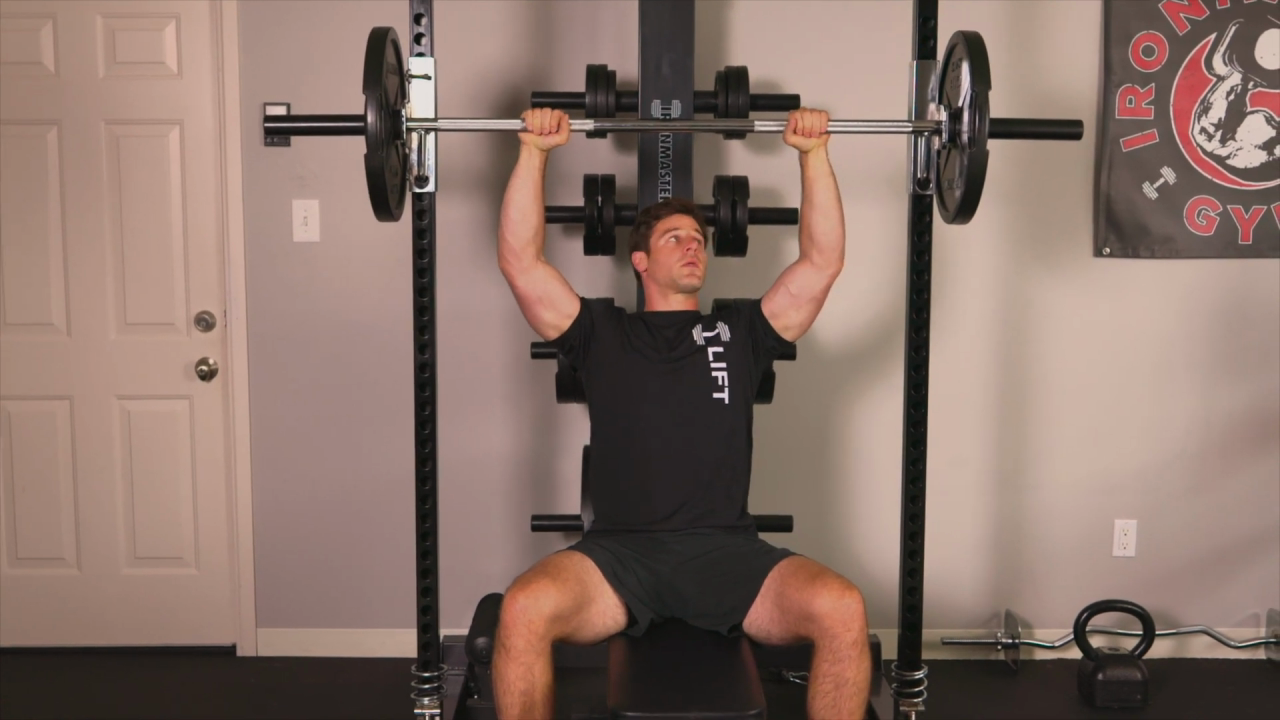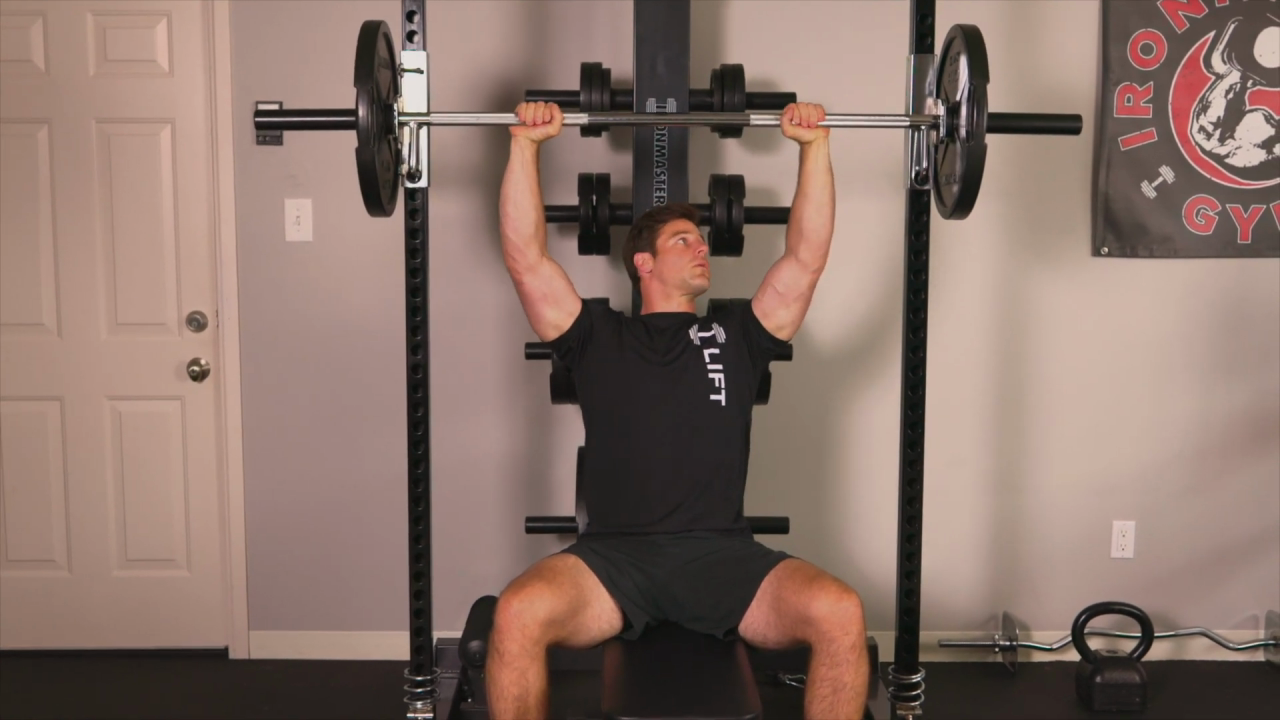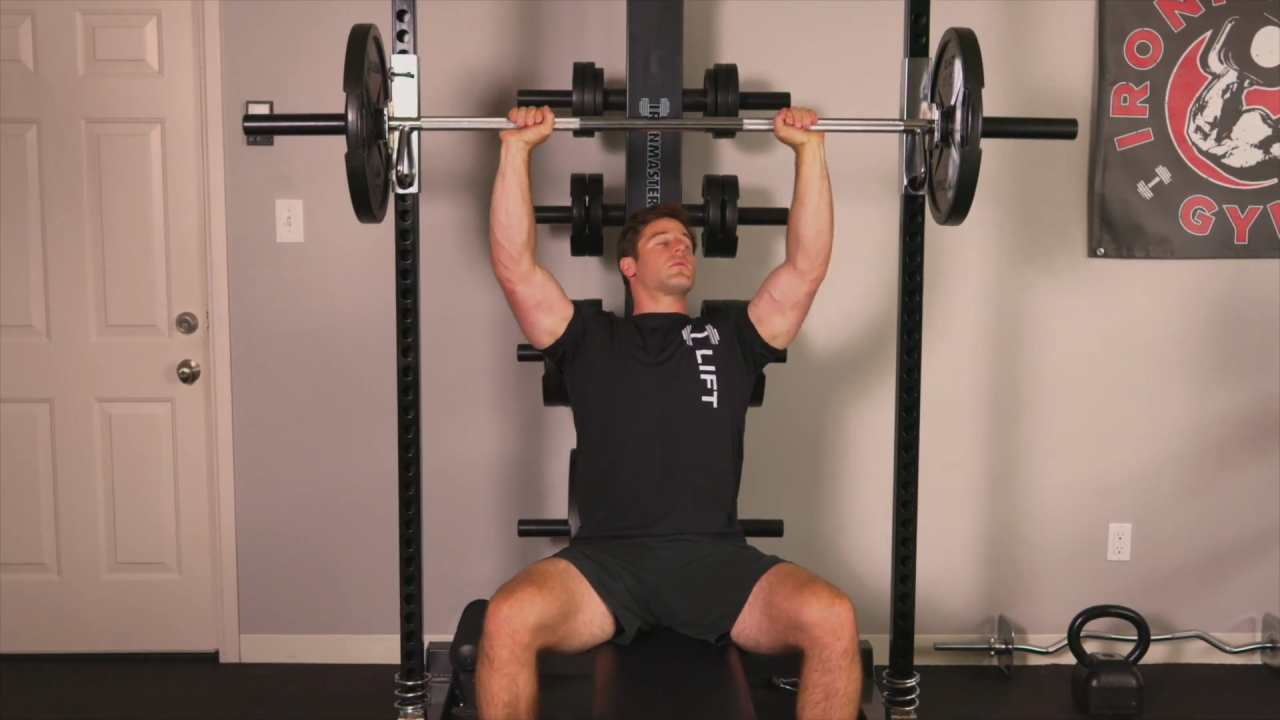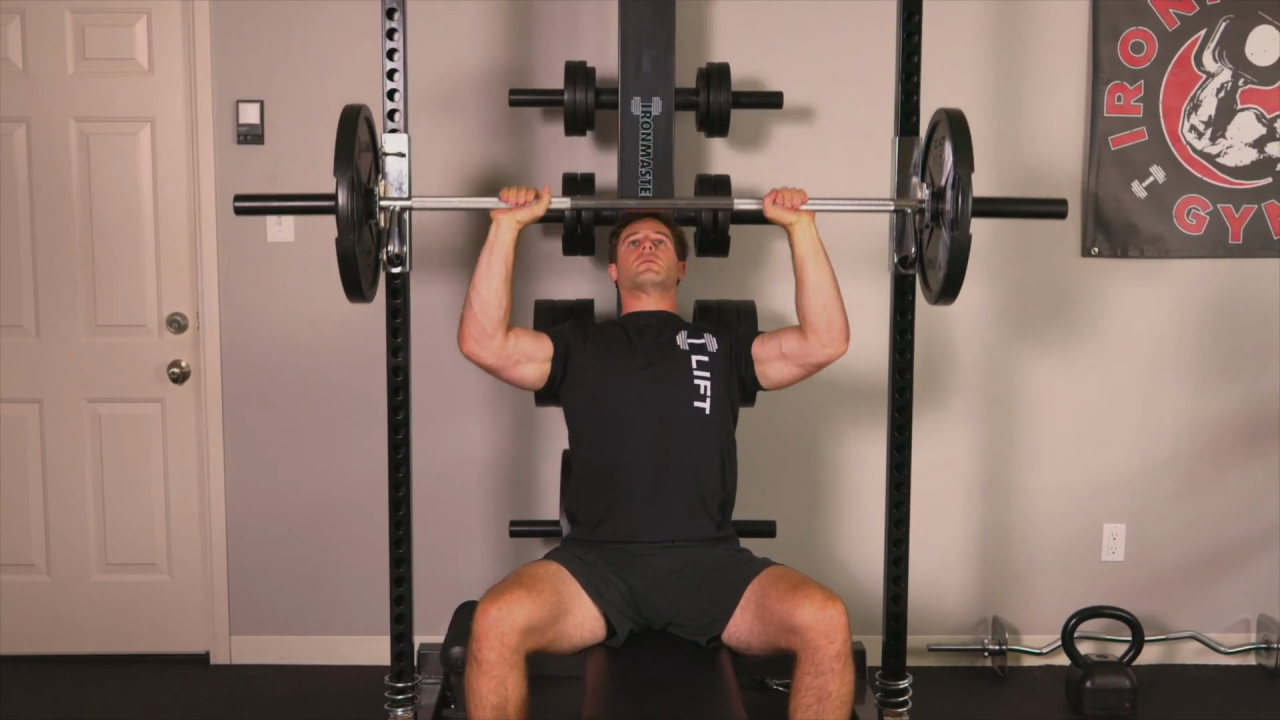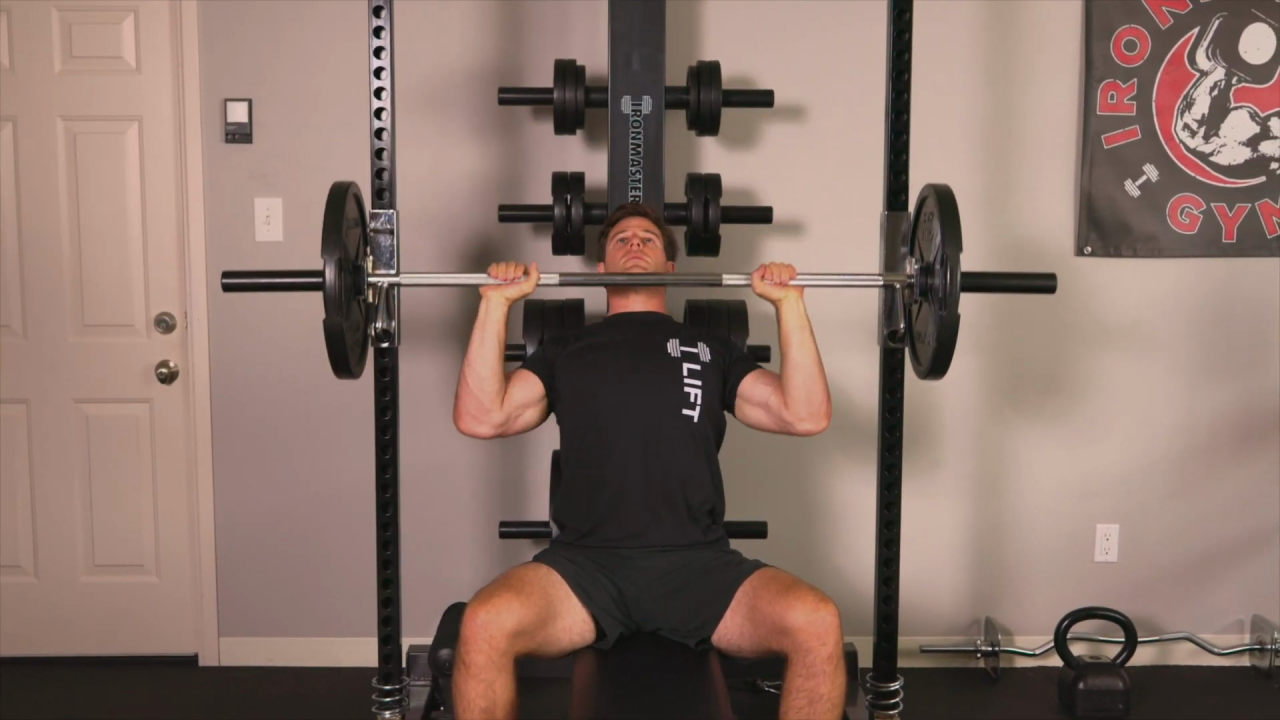
dt=0.5s
person 1, frame 1
left shoulder: (740, 331)
right shoulder: (602, 332)
left elbow: (822, 261)
right elbow: (519, 259)
left wrist: (813, 154)
right wrist: (533, 149)
left hip: (725, 549)
right hip: (619, 550)
left knee: (843, 611)
right knee: (523, 611)
person 1, frame 2
left shoulder: (737, 336)
right shoulder: (598, 336)
left elbow: (806, 255)
right elbow: (525, 257)
left wrist: (815, 147)
right wrist: (524, 144)
left hip: (722, 553)
right hip: (614, 554)
left knee: (840, 614)
right knee: (517, 616)
person 1, frame 3
left shoulder: (730, 340)
right shoulder: (591, 339)
left elbow: (806, 265)
right elbow: (514, 265)
left wrist: (809, 149)
right wrist: (516, 148)
left hip: (714, 557)
right hip: (606, 558)
left knee: (833, 619)
right knee: (507, 620)
person 1, frame 4
left shoulder: (720, 344)
right shoulder: (579, 344)
left elbow: (826, 342)
right elbow: (482, 343)
left wrist: (800, 228)
right wrist: (507, 226)
left hip: (707, 560)
right hip: (597, 559)
left knee: (826, 623)
right knee: (495, 624)
person 1, frame 5
left shoulder: (711, 350)
right shoulder: (566, 349)
left elbow: (806, 415)
right elbow: (478, 418)
left wrist: (788, 304)
right wrist: (495, 303)
left hip: (697, 561)
right hip: (586, 560)
left knee: (818, 625)
right knee: (484, 626)
